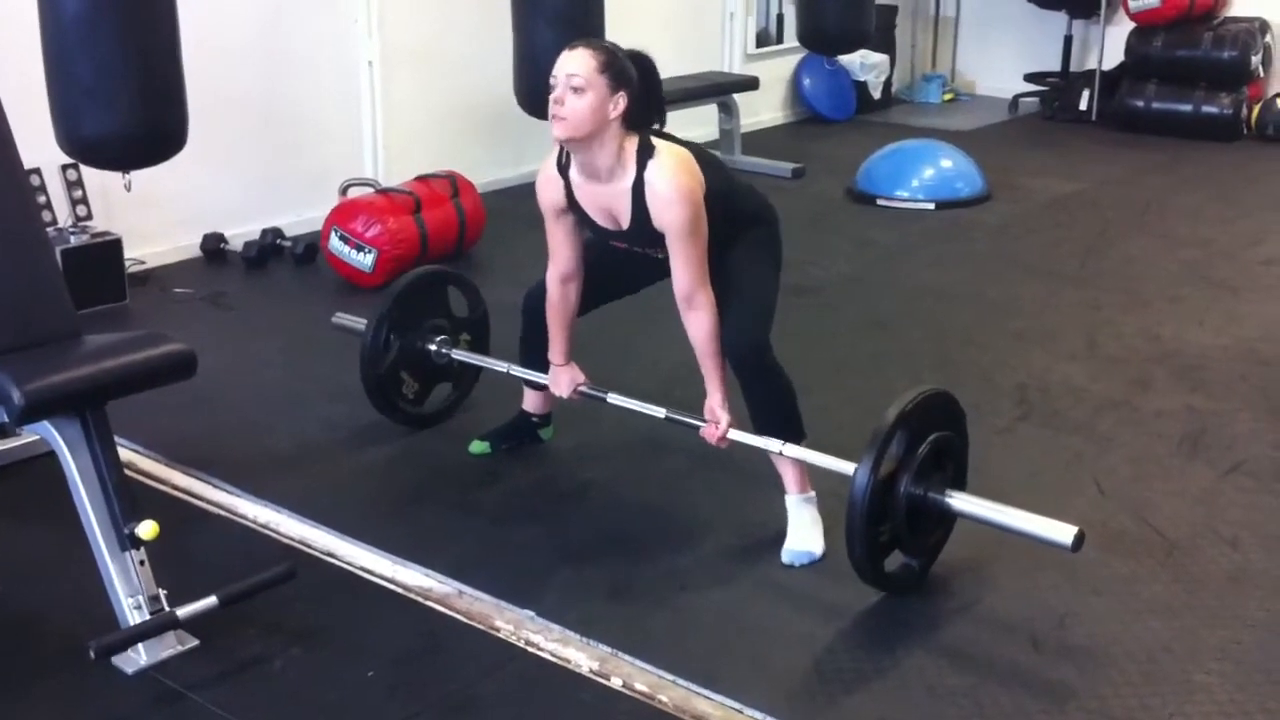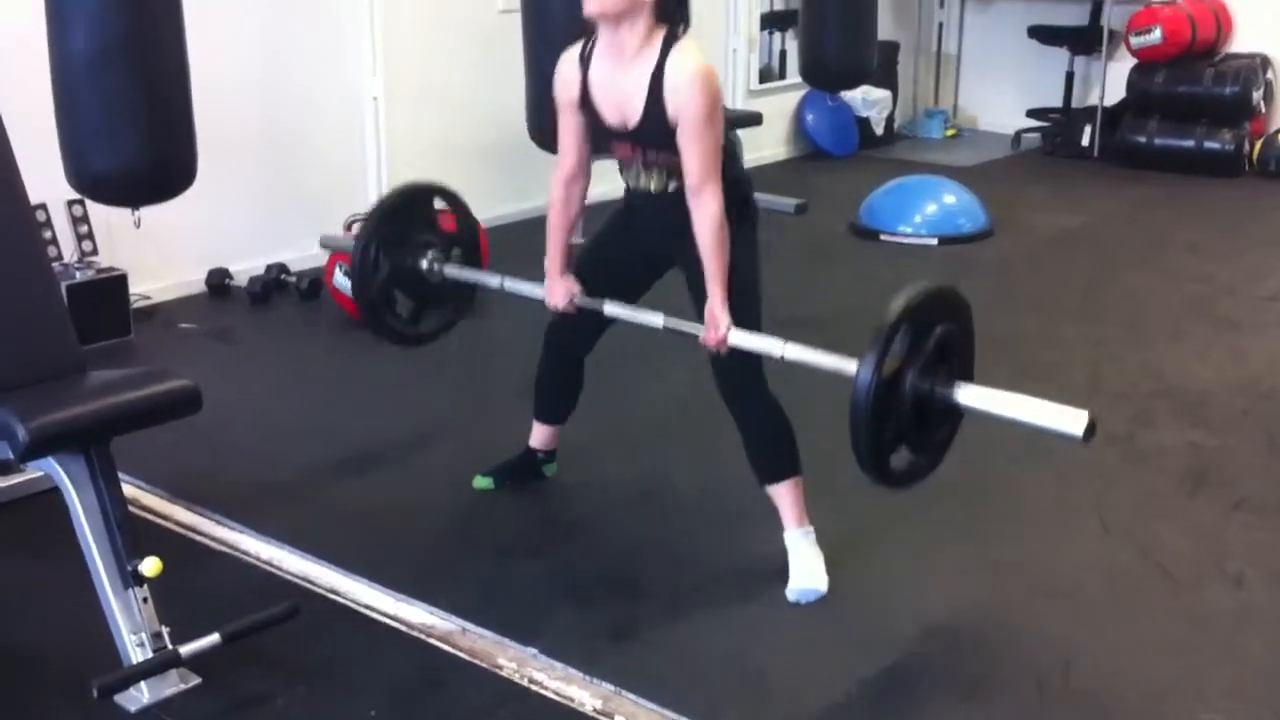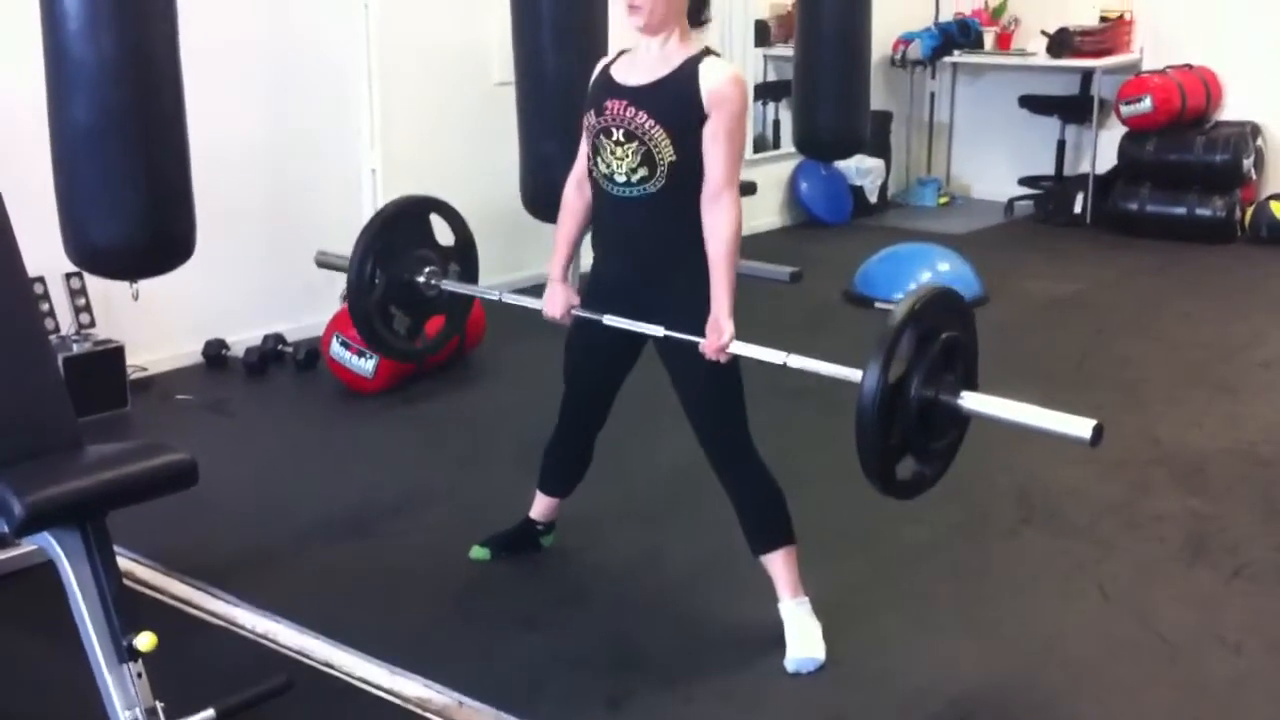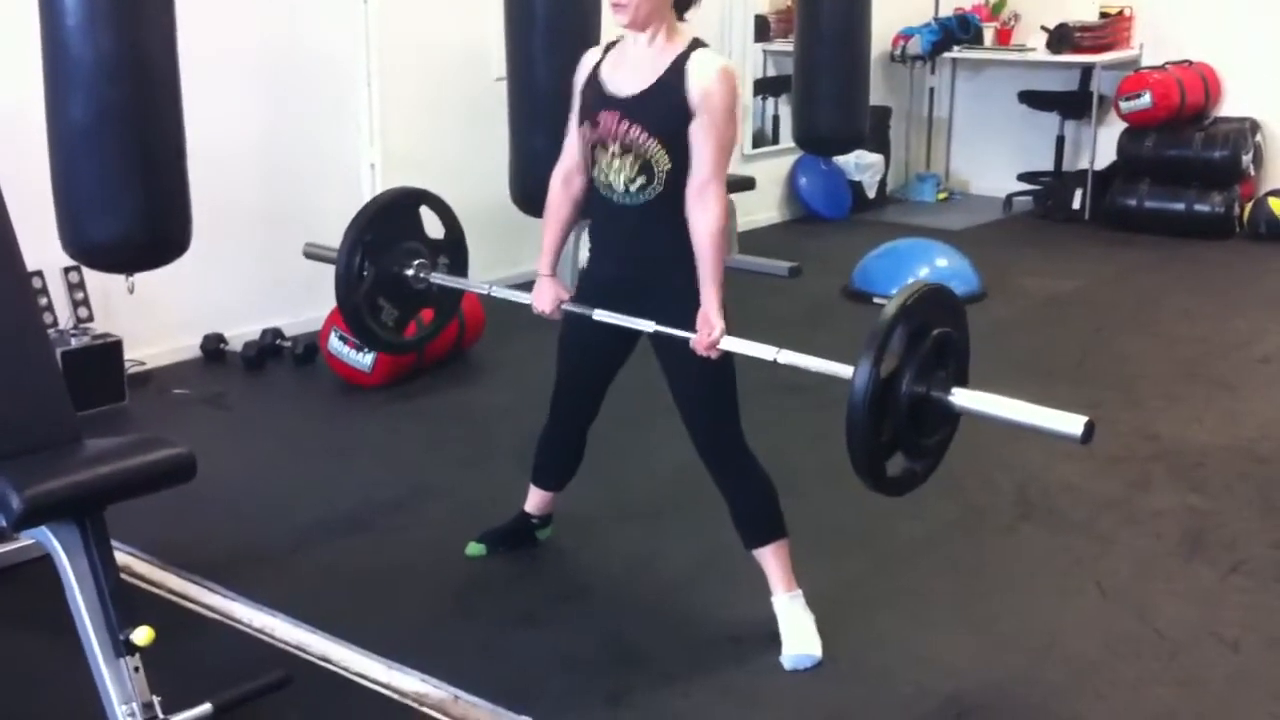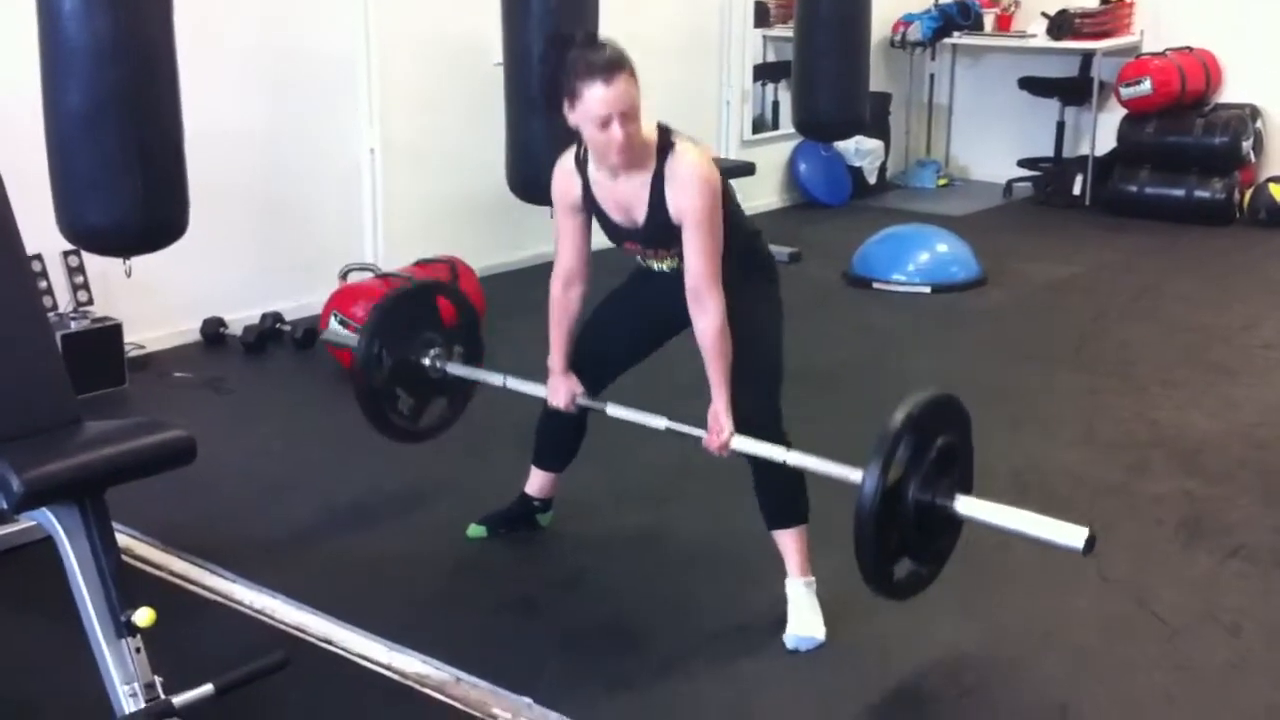
dt=0.5s
person 1, frame 1
left shoulder: (666, 177)
right shoulder: (555, 175)
left elbow: (693, 298)
right elbow: (564, 276)
left wrist: (715, 395)
right wrist: (559, 360)
left hip: (740, 235)
right hip: (639, 243)
left knee: (745, 346)
right knee: (540, 304)
left ankle: (801, 499)
right ankle: (533, 419)
person 1, frame 2
left shoulder: (684, 69)
right shoulder: (574, 66)
left elbow: (706, 193)
right elbow: (568, 175)
left wrist: (719, 304)
right wrist: (556, 266)
left hip: (716, 223)
right hip: (640, 218)
left knee: (738, 371)
right knee: (564, 328)
left ankle: (801, 537)
right ankle: (538, 455)
person 1, frame 3
left shoulder: (715, 78)
right shoulder: (607, 68)
left elbow: (720, 197)
right elbow: (582, 177)
left wrist: (722, 310)
right wrist: (557, 275)
left hip: (683, 288)
right hip: (610, 281)
left knee: (727, 443)
right knee: (577, 413)
left ankle: (795, 605)
right ankle: (537, 525)
person 1, frame 4
left shoulder: (704, 72)
right shoulder: (595, 64)
left elbow: (707, 193)
right elbow: (570, 172)
left wrist: (710, 305)
right wrist: (546, 271)
left hip: (679, 281)
right hip: (607, 273)
left knee: (717, 439)
right knee: (570, 403)
left ankle: (789, 600)
right ankle: (533, 519)
person 1, frame 5
left shoulder: (687, 172)
right shoulder: (570, 173)
left elbow: (705, 297)
right elbow: (569, 278)
left wrist: (720, 405)
right wrist: (558, 367)
left hip: (740, 283)
right hip: (656, 281)
left knee: (755, 422)
right knee: (570, 386)
left ankle: (800, 584)
right ankle: (533, 502)
